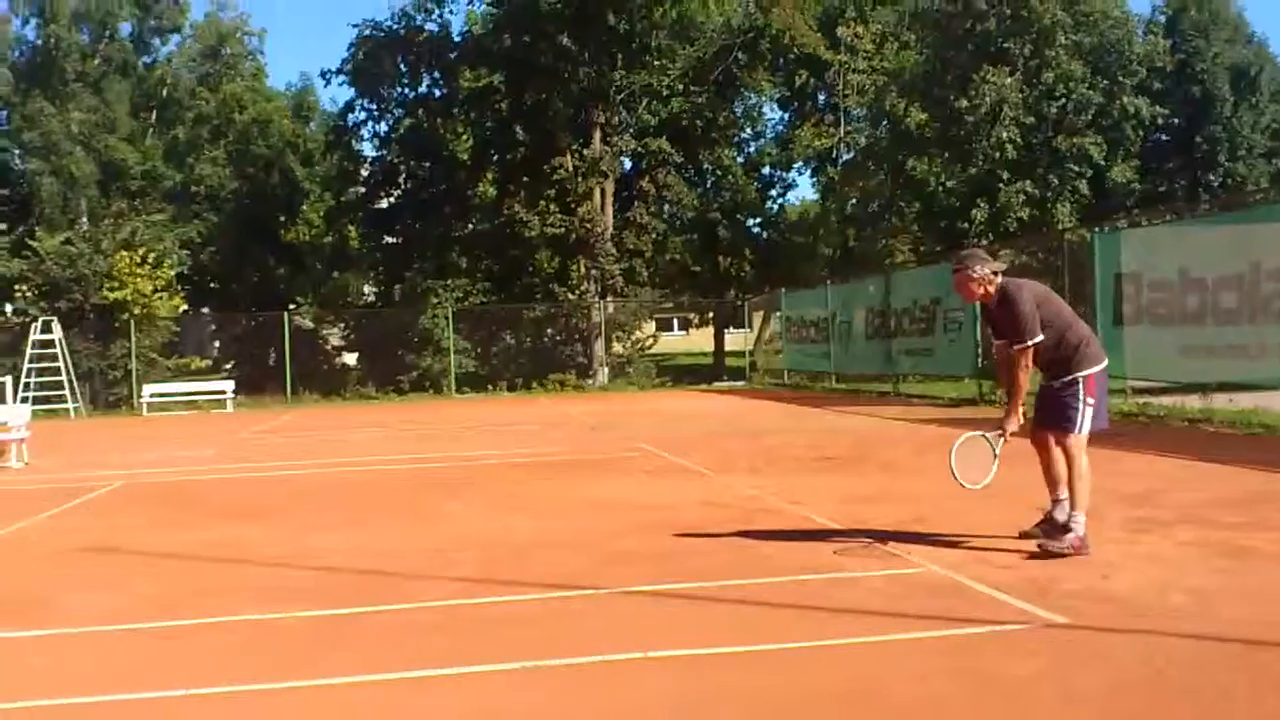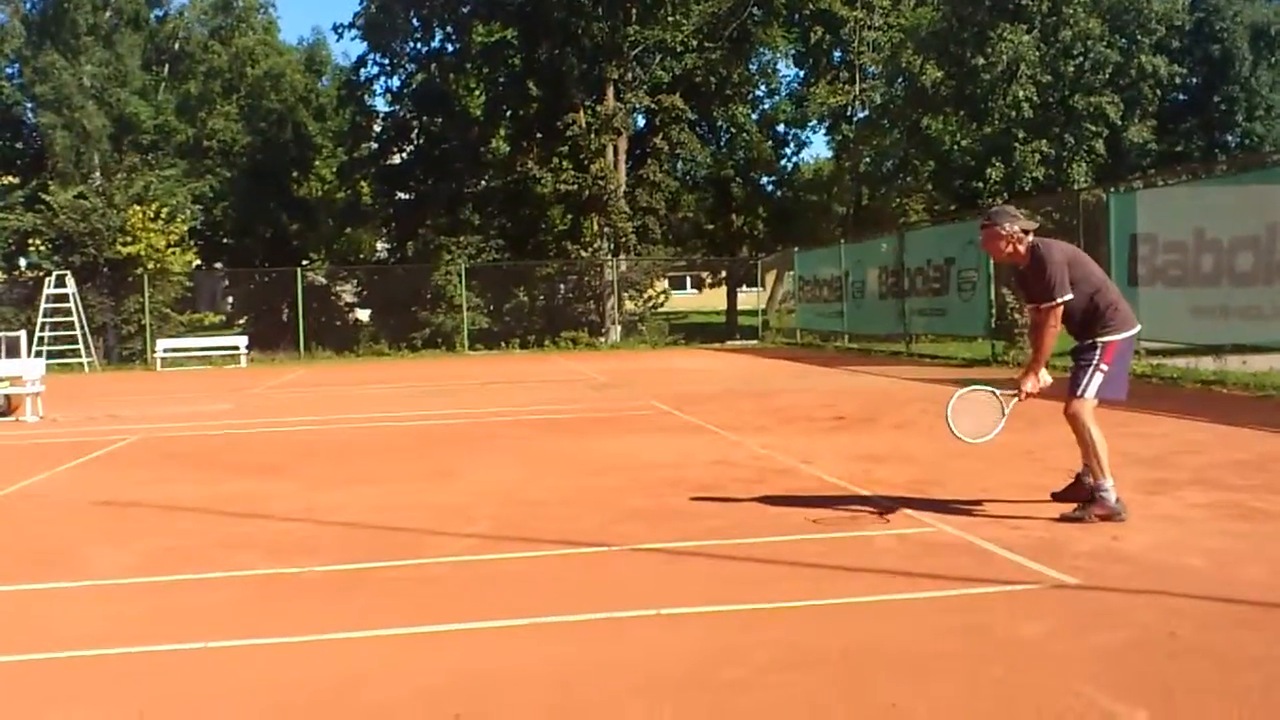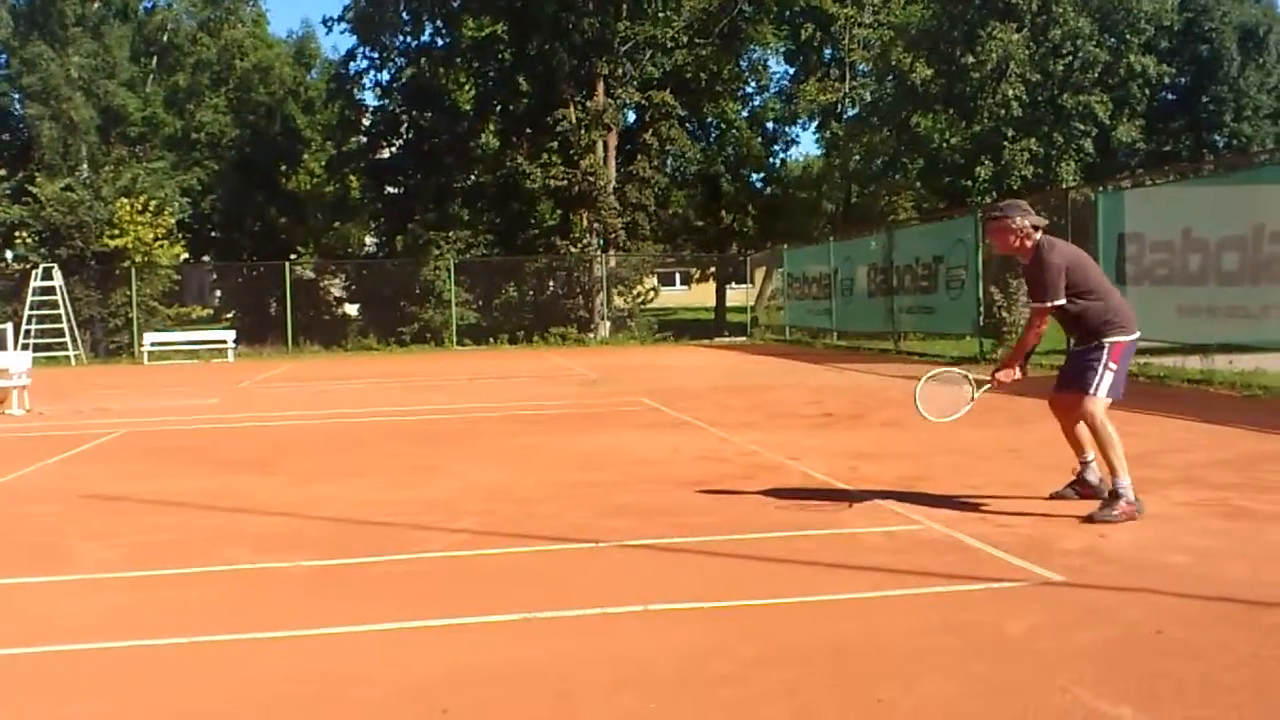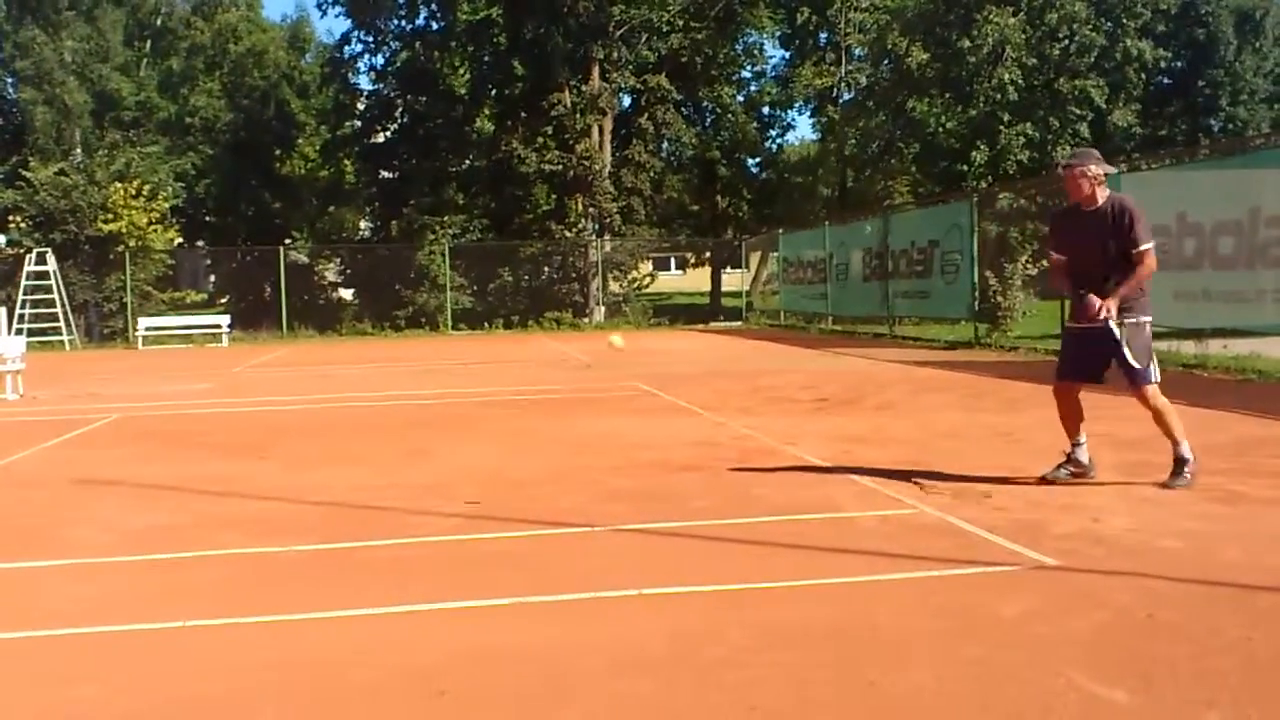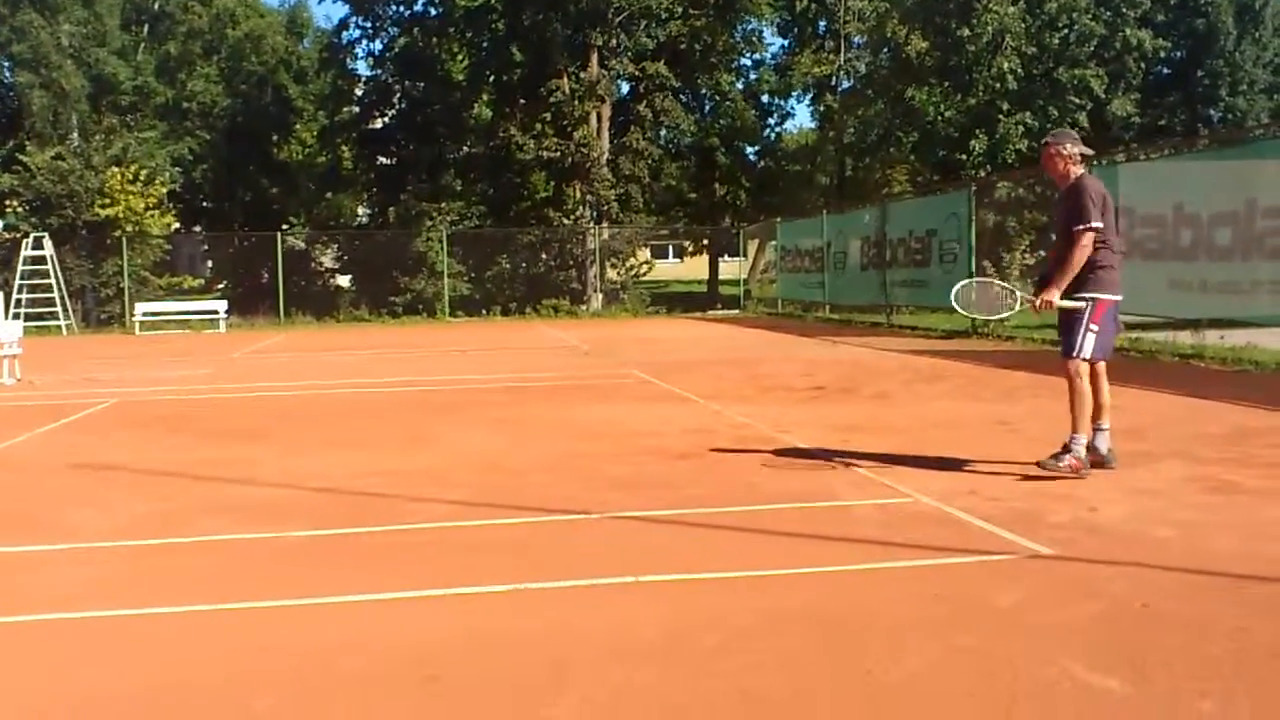
dt=1s
person 1, frame 1
left shoulder: (1018, 298)
right shoulder: (991, 306)
left elbow: (1024, 363)
right elbow: (1005, 356)
left wrist: (1013, 413)
right wrist: (1012, 404)
left hip: (1082, 368)
right hip: (1056, 371)
left knee: (1072, 444)
right knee: (1043, 440)
left ankle: (1076, 532)
right ankle: (1058, 516)
person 1, frame 2
left shoulder: (1048, 257)
right shoulder: (1025, 270)
left elbow: (1052, 323)
right elbow: (1038, 322)
left wrist: (1032, 372)
right wrist: (1037, 369)
left hip: (1112, 332)
right hip: (1094, 334)
left knee: (1078, 410)
right knee: (1078, 409)
left ankle: (1108, 499)
right ankle: (1087, 481)
person 1, frame 3
left shoulder: (1050, 259)
right shoulder: (1034, 260)
left elbow: (1038, 325)
right elbow: (1038, 322)
left wrist: (1008, 365)
right wrist: (1020, 361)
left hip: (1112, 334)
right hip: (1090, 336)
left knee: (1090, 410)
right knee: (1062, 403)
left ankle: (1125, 497)
right ankle: (1090, 479)
person 1, frame 4
left shoulder: (1125, 209)
right shoulder: (1062, 219)
left elbow: (1147, 263)
right elbow: (1058, 269)
left wrist: (1115, 299)
right wrist: (1082, 299)
left hip: (1128, 315)
right hip: (1084, 320)
left knee: (1147, 393)
right knee: (1064, 390)
left ankle: (1184, 458)
right ankle: (1080, 459)
person 1, frame 5
left shoulder: (1086, 189)
right shoulder: (1069, 193)
left elbow: (1084, 247)
right elbow: (1062, 248)
left wrist: (1055, 288)
right wrist: (1042, 286)
left hip: (1096, 291)
right hip: (1083, 291)
left knee: (1076, 366)
right knee: (1093, 368)
left ankle: (1077, 450)
right ankle: (1100, 447)
